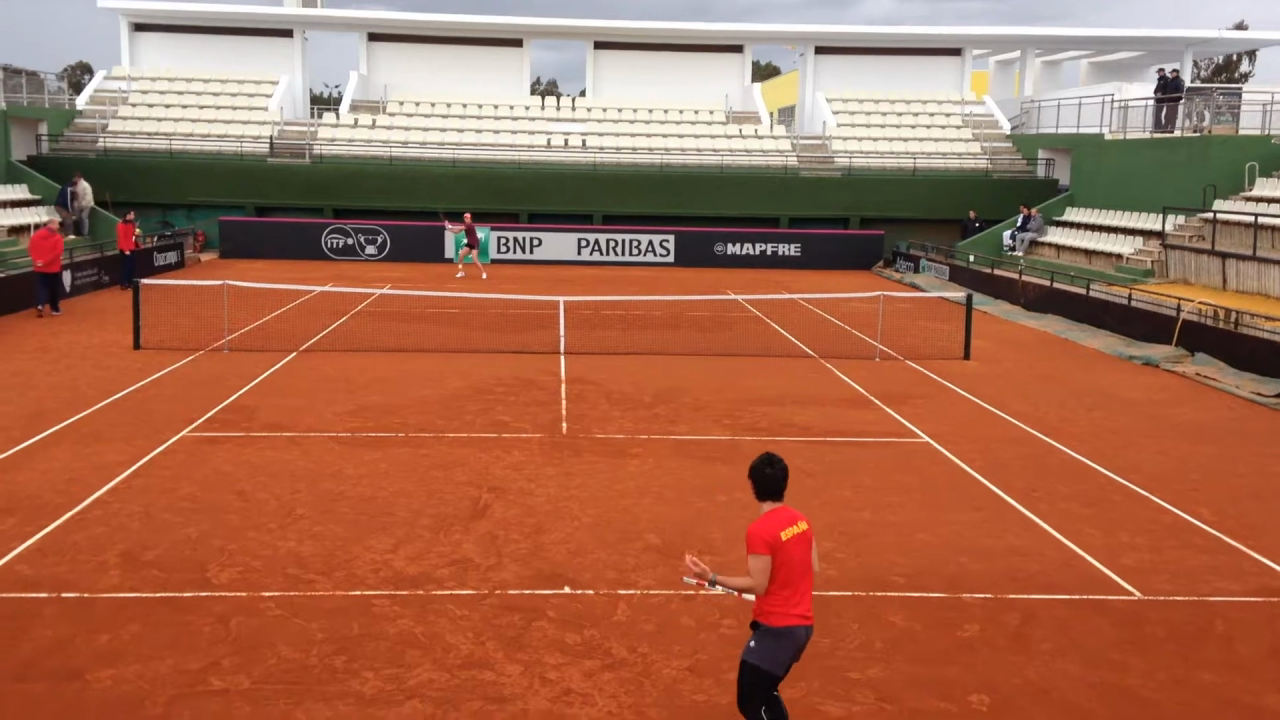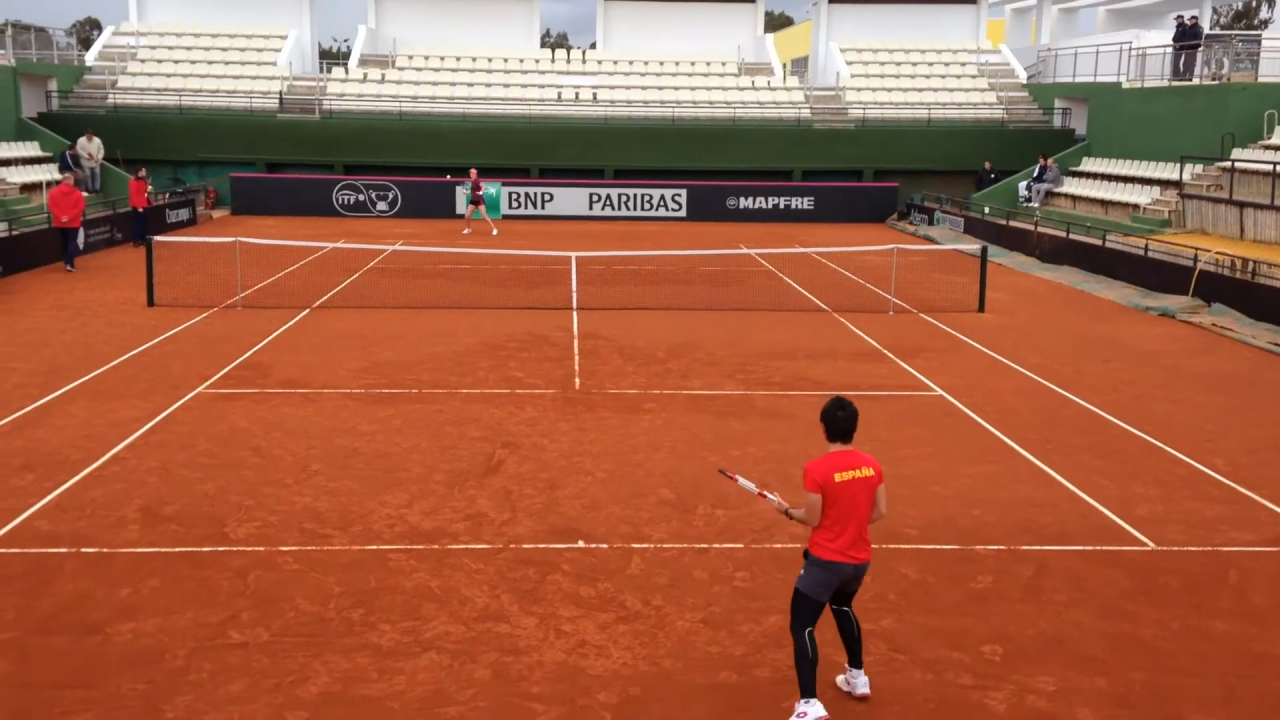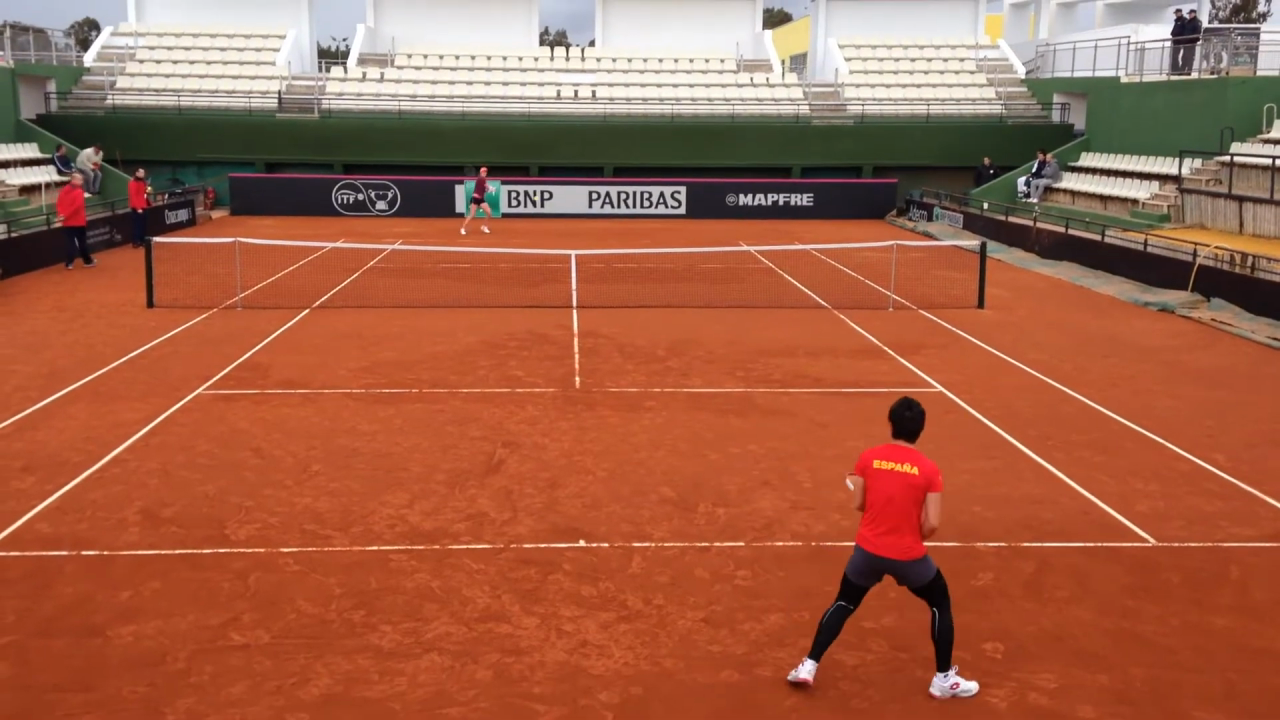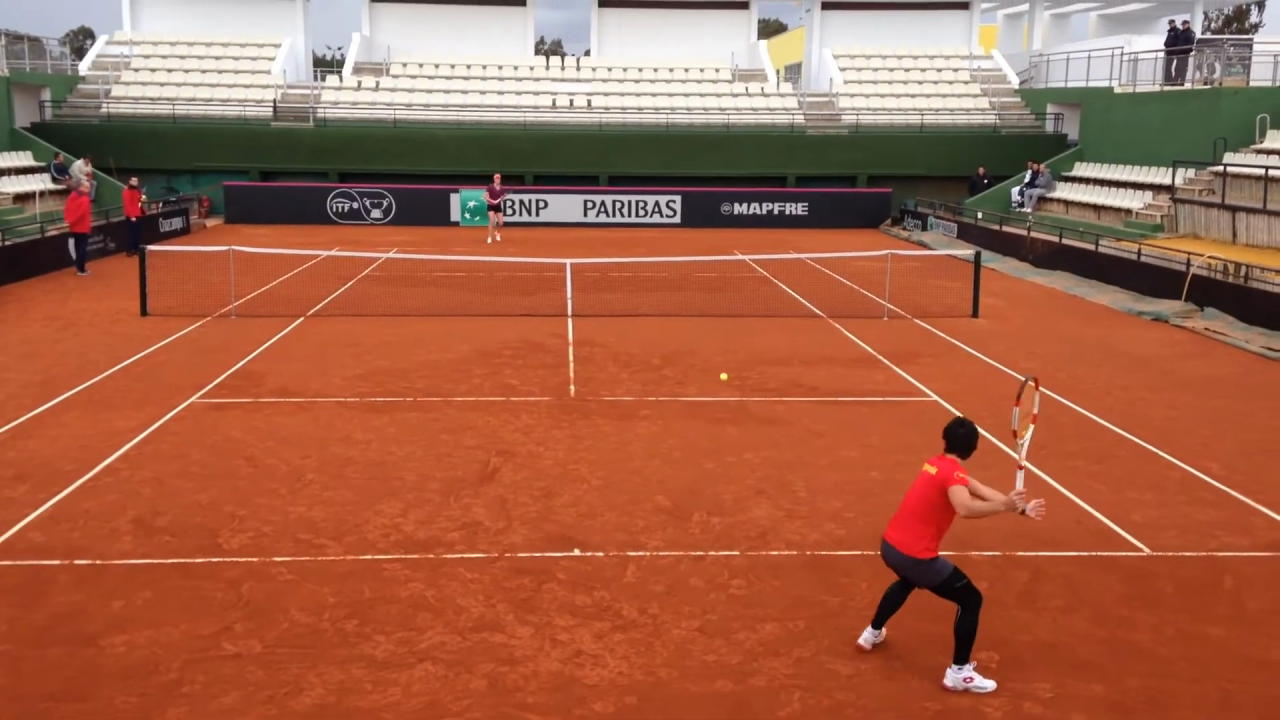
dt=0.5s
person 1, frame 1
left shoulder: (760, 530)
right shoulder: (800, 520)
left elbow: (758, 586)
right elbow: (811, 570)
left wrist: (712, 578)
left hip: (776, 629)
right hip: (802, 625)
right knee: (765, 693)
person 1, frame 2
left shoulder: (816, 469)
right shoulder: (872, 465)
left elbow: (811, 520)
right elbow: (879, 512)
left wrist: (787, 511)
left hip: (825, 560)
right hip: (859, 559)
left knee: (802, 626)
right knee: (842, 606)
right ankle: (857, 676)
person 1, frame 3
left shoulder: (868, 458)
right shoulder: (929, 470)
left elbow: (859, 503)
right elbow: (932, 524)
right wrist: (910, 536)
left hip: (868, 550)
right hip: (909, 556)
left knee: (844, 604)
right knee: (940, 604)
left ankle: (808, 667)
right ankle: (944, 678)
person 1, frame 4
left shoulder: (937, 464)
right shoulder: (954, 473)
left elbow: (982, 492)
right elbow: (965, 507)
left wrist: (1021, 507)
right wrist: (1004, 503)
left hip: (890, 545)
right hip: (916, 556)
left knee: (907, 581)
right knee: (972, 601)
left ankle: (872, 633)
right ankle: (959, 672)
